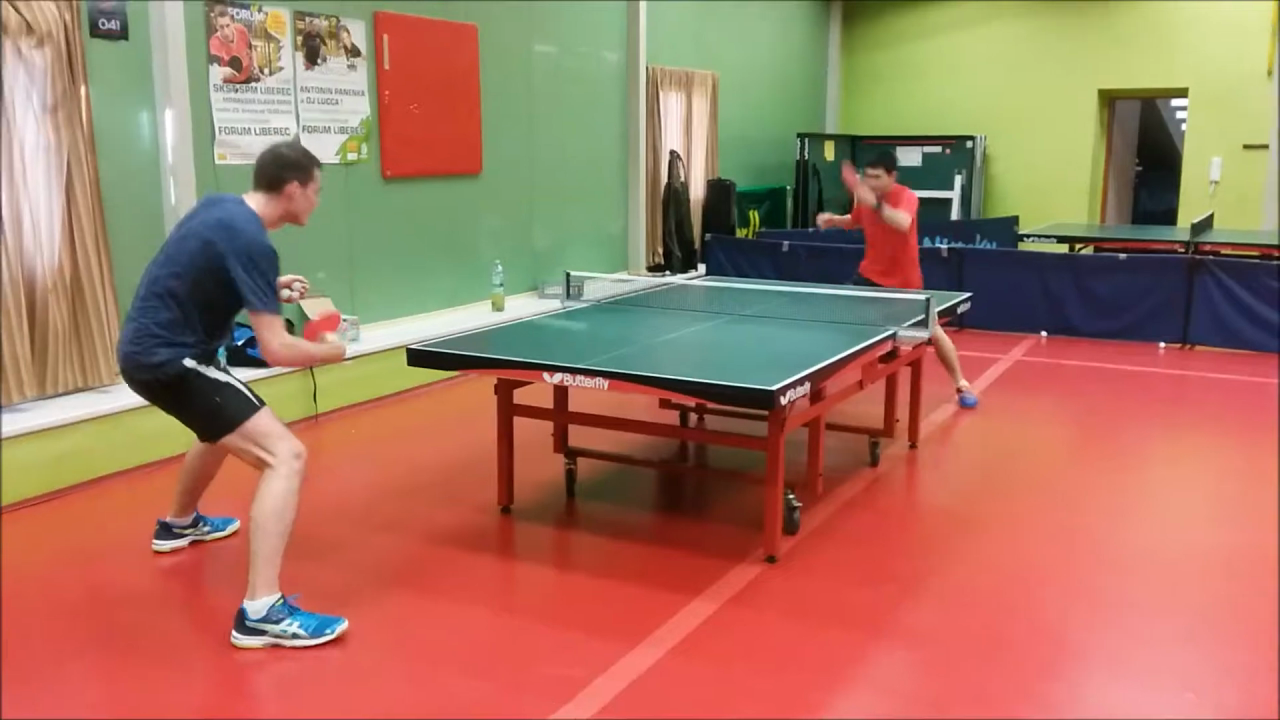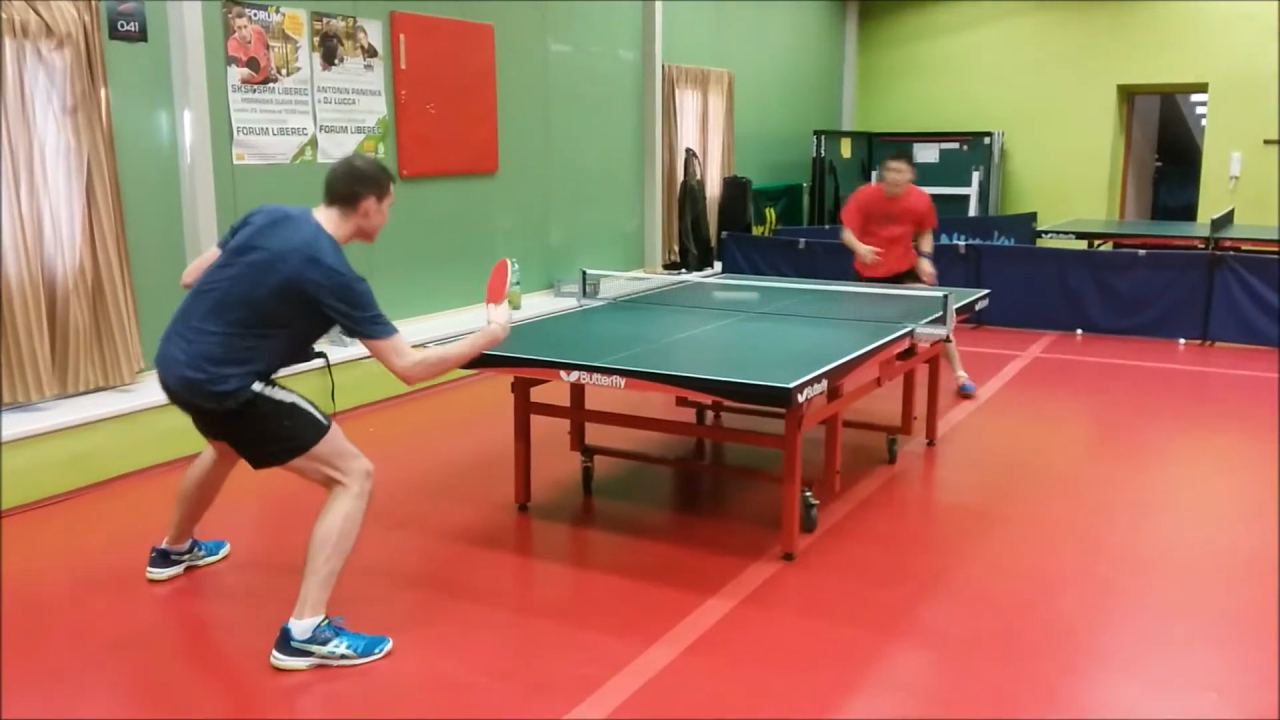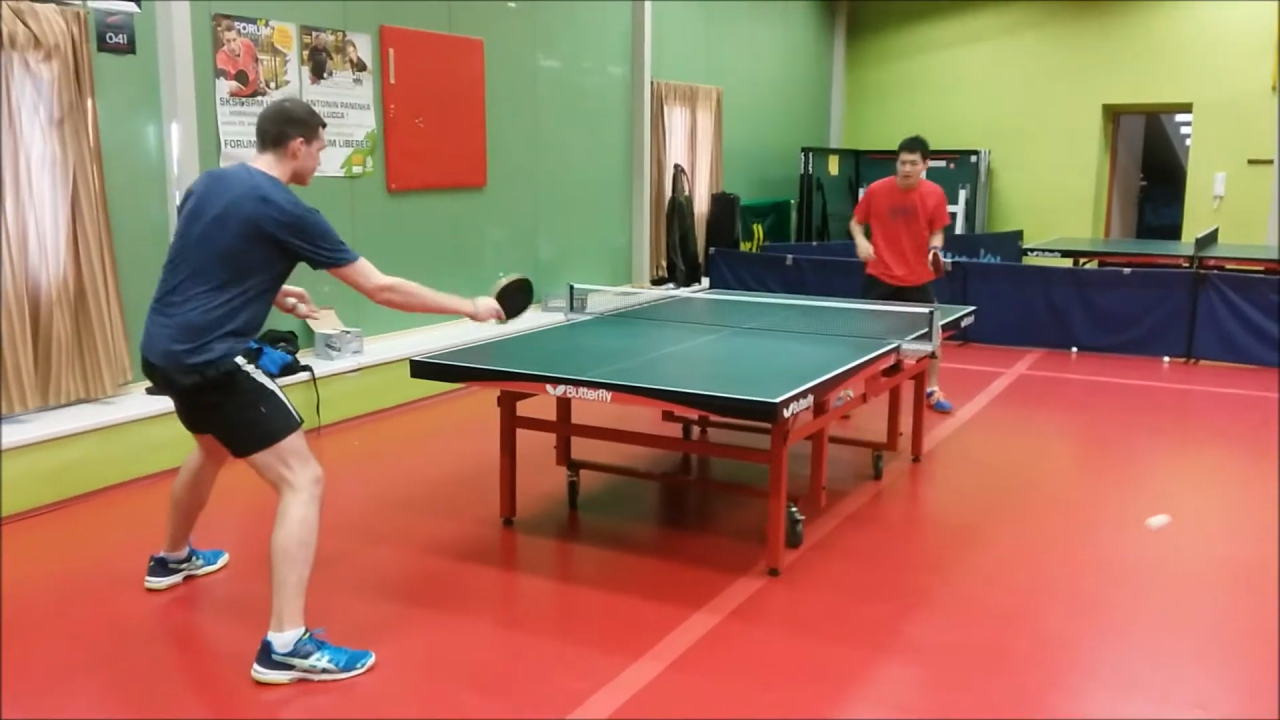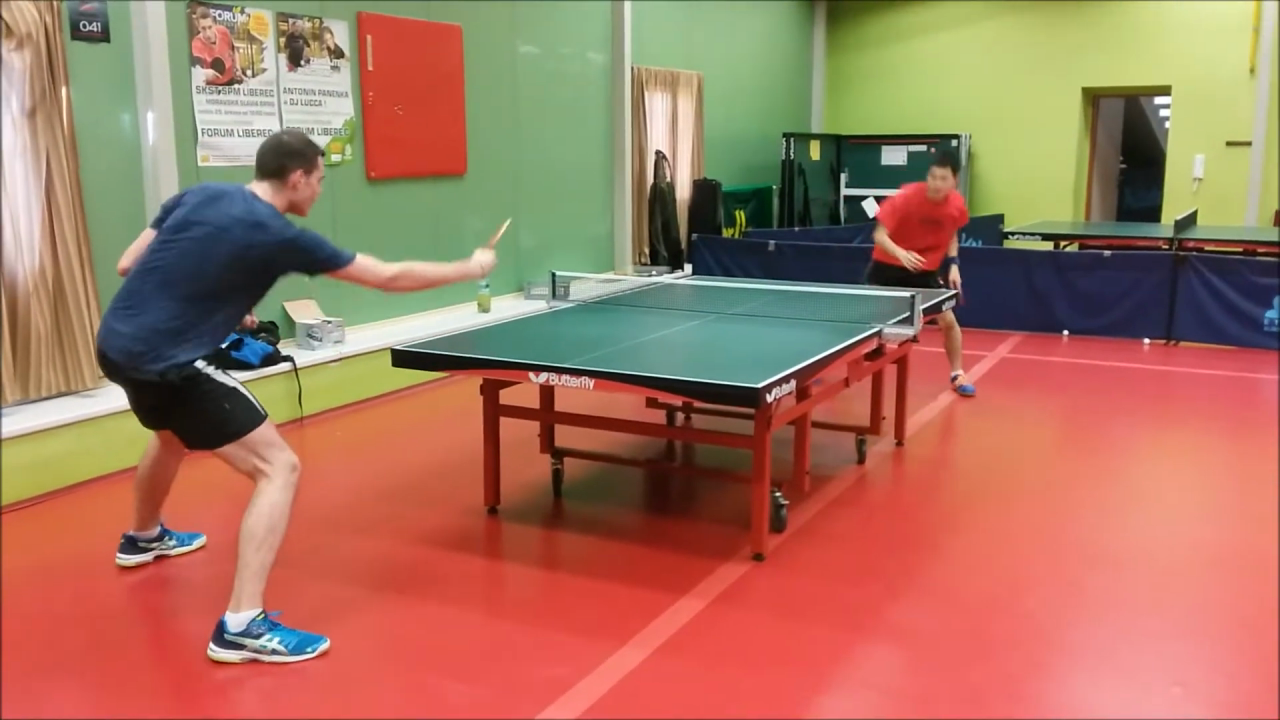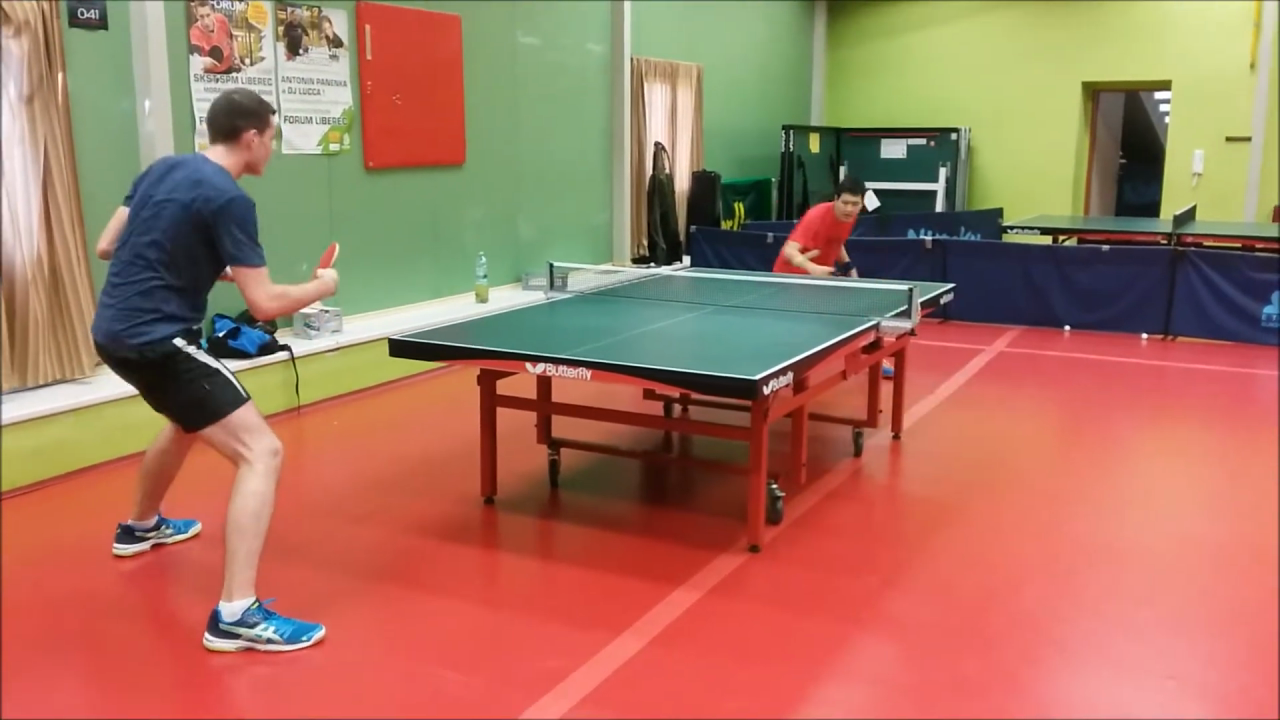
dt=1s
person 1, frame 1
left shoulder: (217, 205)
right shoulder: (255, 246)
right elbow: (276, 350)
left wrist: (268, 286)
right wrist: (330, 350)
left hip: (144, 349)
right hip: (166, 359)
left knee: (224, 423)
right knee: (285, 455)
left ankle: (179, 523)
right ankle: (261, 613)
person 1, frame 2
left shoulder: (268, 217)
right shoulder: (335, 276)
left elbow: (193, 277)
right elbow: (409, 366)
right wrist: (488, 333)
left hip: (176, 361)
right hip: (222, 384)
left knee: (227, 448)
right knee: (353, 477)
left ankle: (172, 551)
right ankle: (304, 631)
person 1, frame 3
left shoulder: (209, 183)
right shoulder: (286, 211)
right elbow: (381, 287)
right wrist: (468, 306)
left hip: (163, 347)
right hip: (210, 358)
left knee: (211, 448)
right knee: (302, 481)
left ankle: (171, 558)
right ankle: (286, 643)
person 1, frame 4
left shoulder: (197, 195)
right shoulder: (279, 235)
left elbow: (127, 265)
right elbow: (389, 277)
right wrist: (470, 268)
left hip: (118, 343)
right hip: (167, 363)
left knee: (172, 435)
right knee: (278, 470)
left ankle: (141, 538)
right ankle: (241, 625)
person 1, frame 5
left shoulder: (164, 168)
right shoulder: (229, 200)
left elbow: (108, 245)
right elbow: (265, 302)
right wrist: (322, 285)
left hip: (115, 329)
right hip: (154, 338)
left knee: (189, 418)
right knee: (260, 452)
left ankle: (140, 526)
right ankle: (236, 614)
person 2, frame 1
left shoulder: (907, 197)
right shoulder: (865, 195)
left elbow: (904, 225)
left wrist: (875, 204)
right wrist: (834, 220)
left hip: (904, 280)
right hip: (870, 276)
left knee: (932, 331)
left ankle: (961, 384)
person 2, frame 2
left shoulder: (921, 199)
right shoulder: (865, 195)
left elbow: (926, 235)
right elbow: (847, 230)
left wrist: (924, 259)
right wrist: (858, 247)
left hip: (904, 269)
right hip: (868, 272)
left ankle: (959, 373)
person 2, frame 3
left shoulder: (935, 194)
right shoulder: (876, 190)
left elbow: (936, 233)
right elbow: (855, 223)
left wrist: (936, 251)
right wrist: (860, 241)
left hip: (919, 279)
right hip: (880, 277)
left ankle: (931, 390)
person 2, frame 4
left shoulder: (957, 204)
right shoulder: (905, 197)
right elbow: (879, 234)
left wrist: (953, 265)
right wrist: (900, 253)
left hip: (924, 268)
right hip: (888, 263)
left knee: (948, 320)
left ankle: (956, 374)
person 2, frame 5
left shoulder: (849, 217)
right shoulder: (816, 216)
right elbow: (789, 252)
left wrist: (849, 266)
right wrist: (812, 267)
left hip: (824, 274)
right hip: (792, 274)
